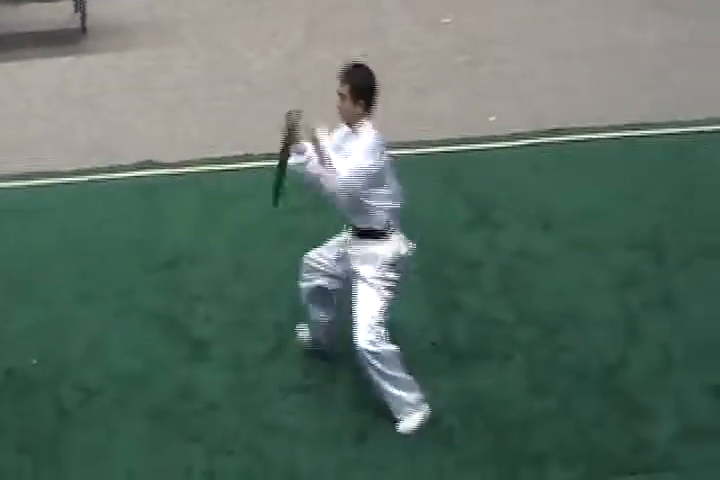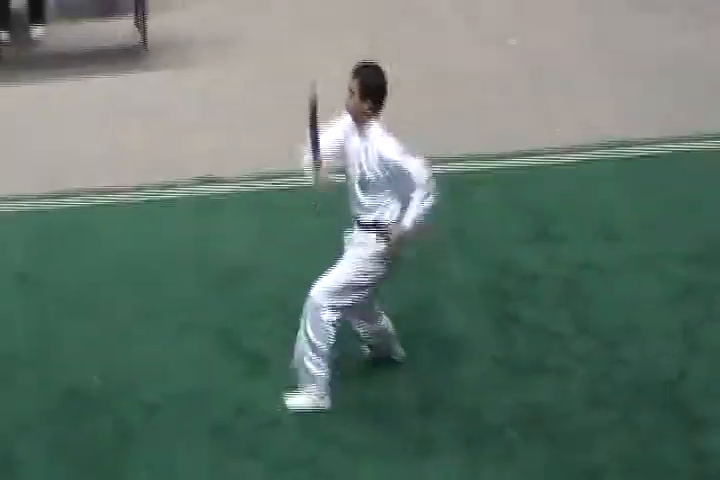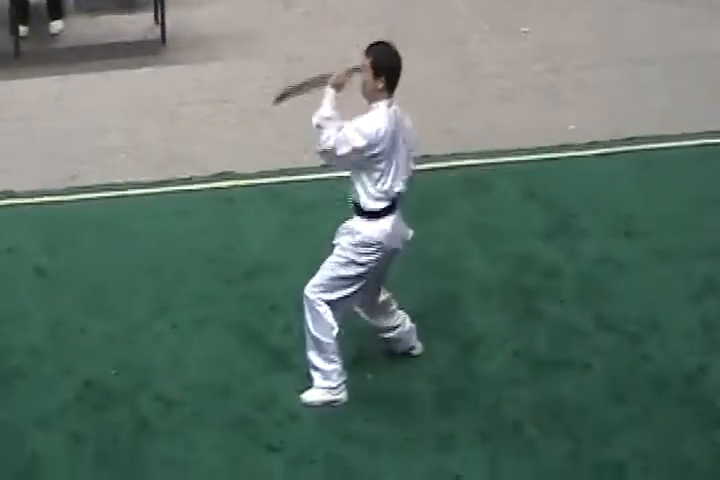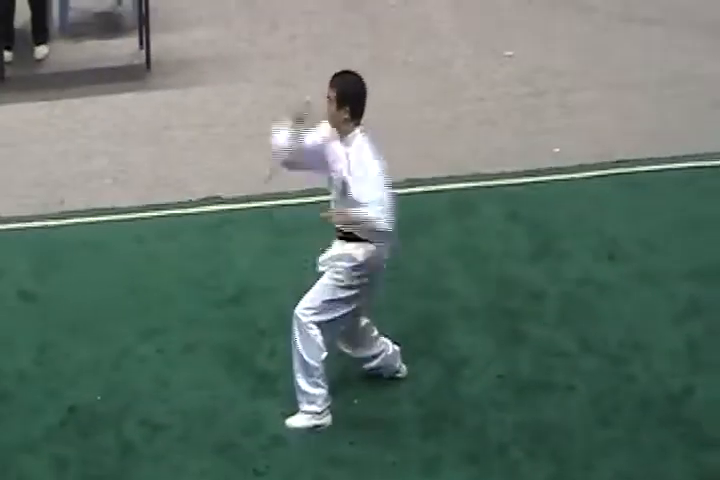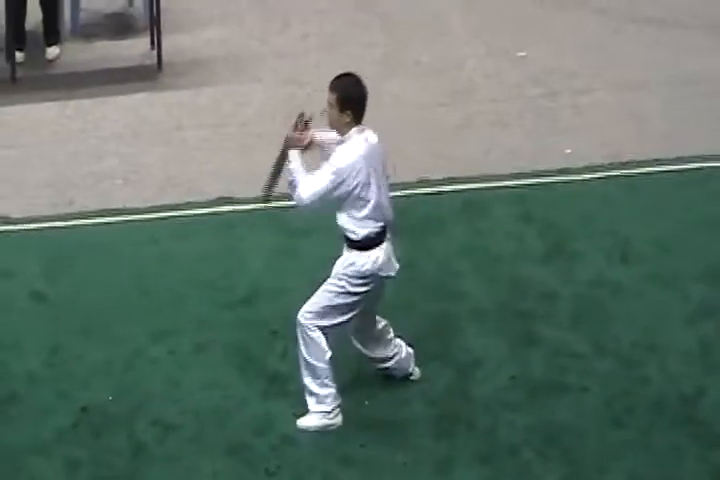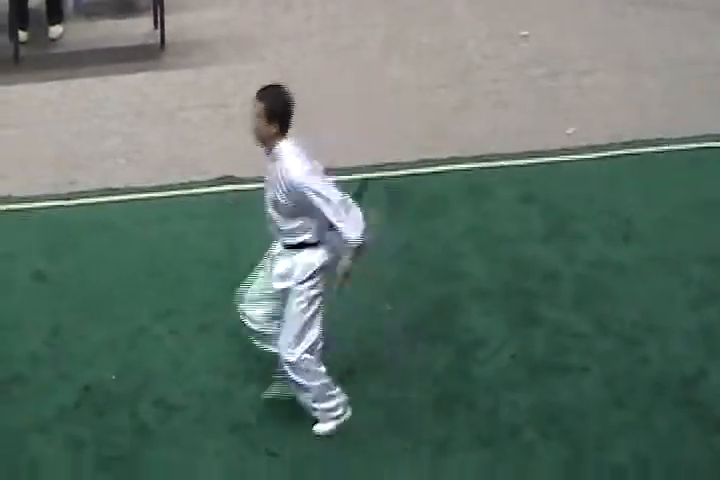
dt=0.4s
person 1, frame 1
left shoulder: (365, 146)
right shoulder: (347, 134)
left elbow: (338, 185)
right elbow: (313, 166)
left wrist: (316, 156)
right wrist: (299, 145)
left hip: (376, 251)
right hip: (355, 240)
left knee: (369, 339)
right knee: (314, 267)
left ankle: (412, 405)
right ankle: (319, 331)
person 1, frame 2
left shoulder: (383, 147)
right shoulder: (349, 125)
left elbow: (425, 183)
right elbow: (323, 147)
left wrist: (405, 229)
right wrist: (317, 159)
left hip: (380, 240)
right hip: (363, 230)
left knee: (321, 299)
right knee: (355, 297)
left ankle: (314, 389)
right ankle: (385, 345)
person 1, frame 3
left shoulder: (373, 126)
right shoulder: (398, 118)
left elbow: (326, 142)
right elbow: (404, 167)
left wrist: (330, 92)
left hip: (369, 231)
right hip: (389, 223)
left knee: (317, 295)
right knee: (368, 293)
left ankle: (330, 385)
right ankle: (406, 339)
person 1, frame 4
left shoulder: (363, 157)
right shoulder: (329, 137)
left elbow: (381, 218)
right elbow: (285, 153)
left wrist: (353, 218)
right wrist: (292, 129)
left hip: (357, 253)
right hip: (346, 247)
left knee: (307, 318)
right knee: (346, 322)
left ankle: (314, 409)
right ankle: (390, 361)
person 1, frame 5
left shoulder: (348, 159)
right shoulder: (367, 139)
left elbow: (304, 195)
right elbow: (336, 142)
left wrist: (294, 154)
right wrist: (314, 139)
left hip: (362, 258)
right hip: (374, 250)
left knee: (310, 320)
right knee: (361, 320)
left ankle: (324, 409)
right ankle: (403, 363)
person 1, frame 6
left shoulder: (294, 170)
right shoulder: (275, 152)
left elbow: (340, 208)
left wrist: (349, 253)
left hip: (307, 259)
right hip: (286, 251)
left knee: (295, 350)
right knee: (253, 307)
left ankle: (332, 410)
right ankle: (292, 378)
